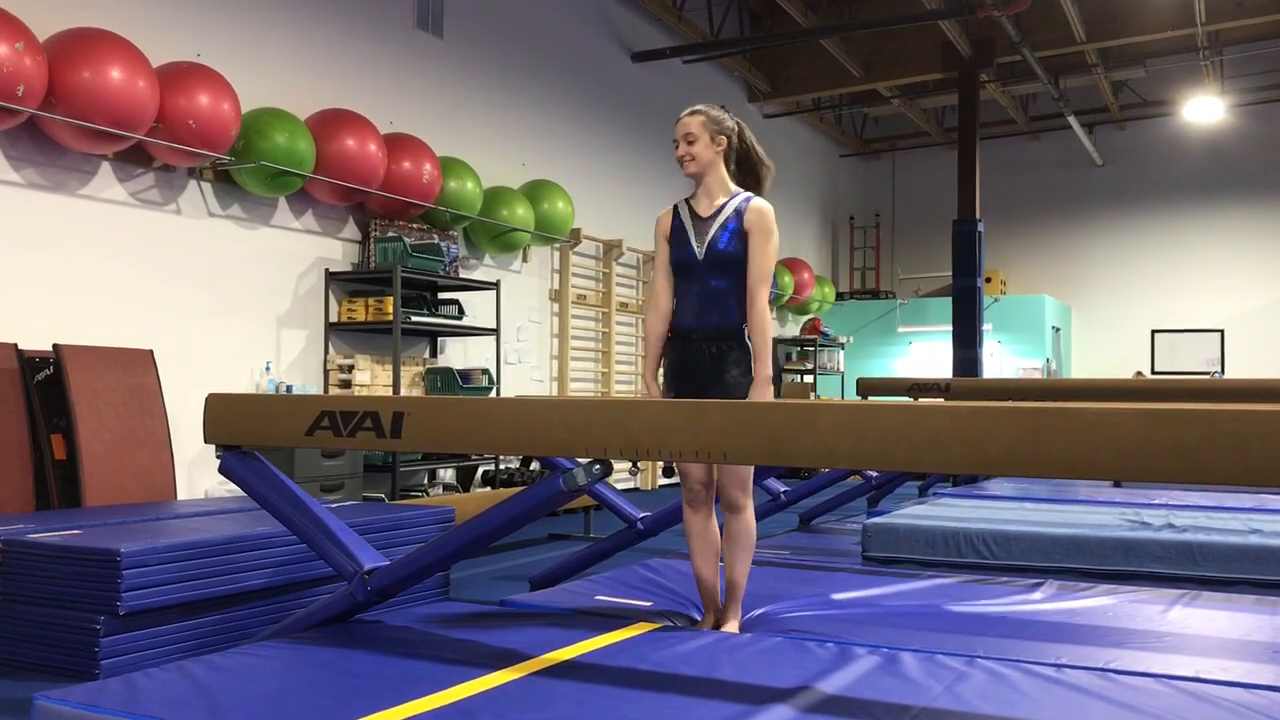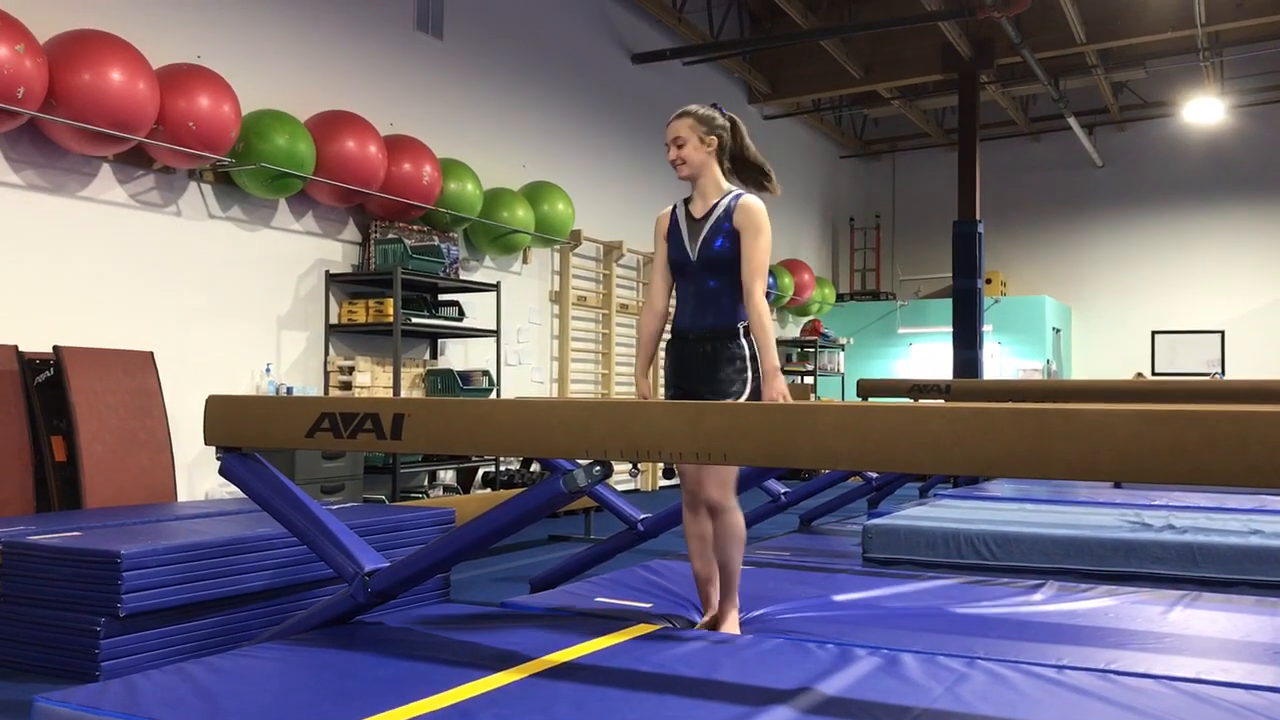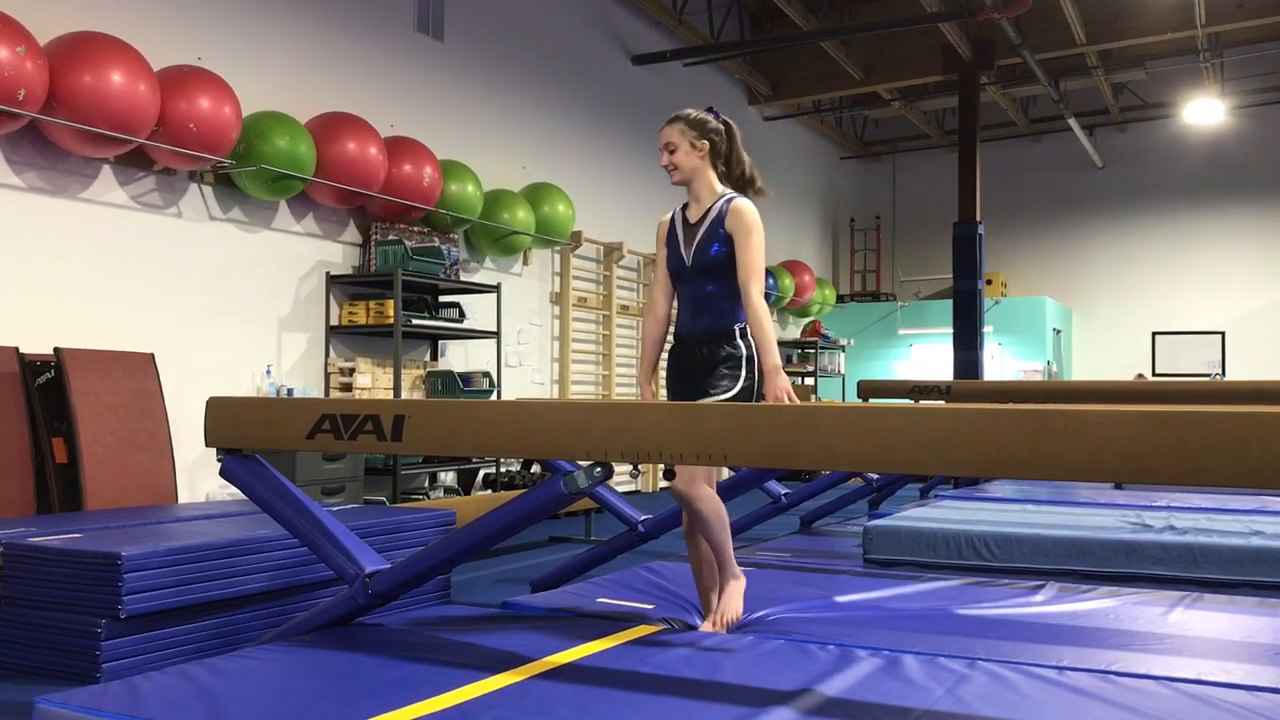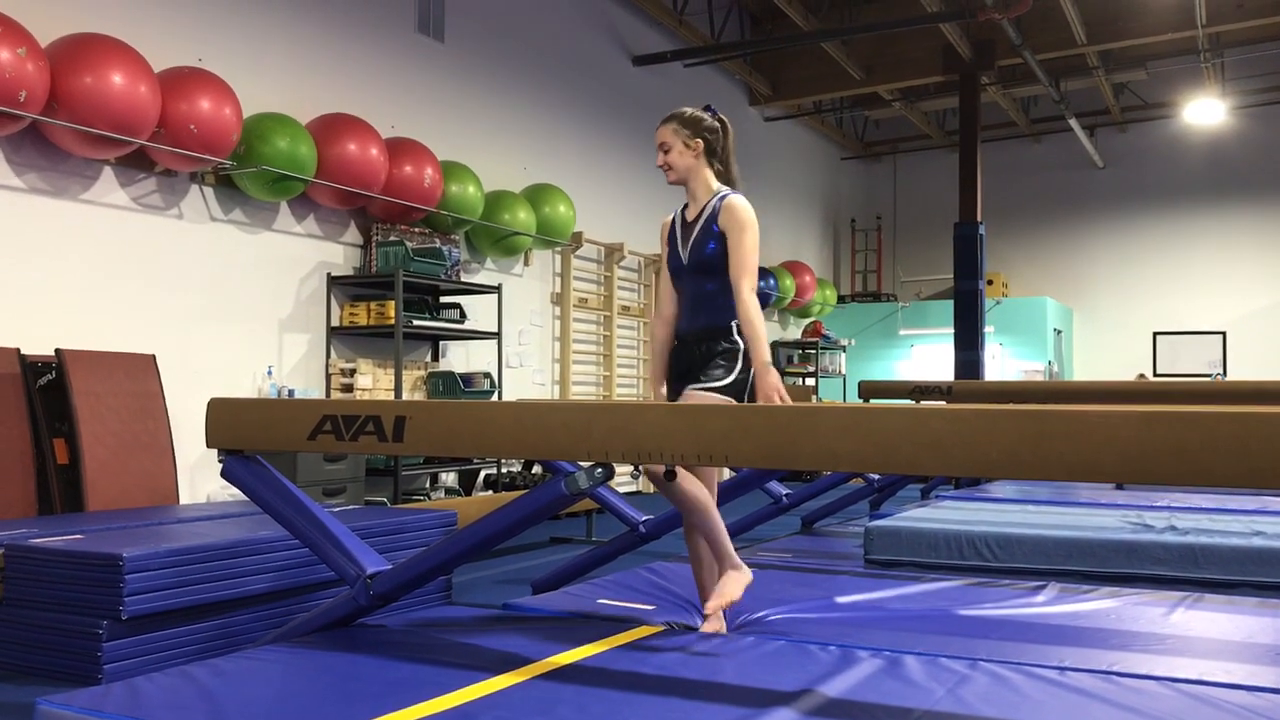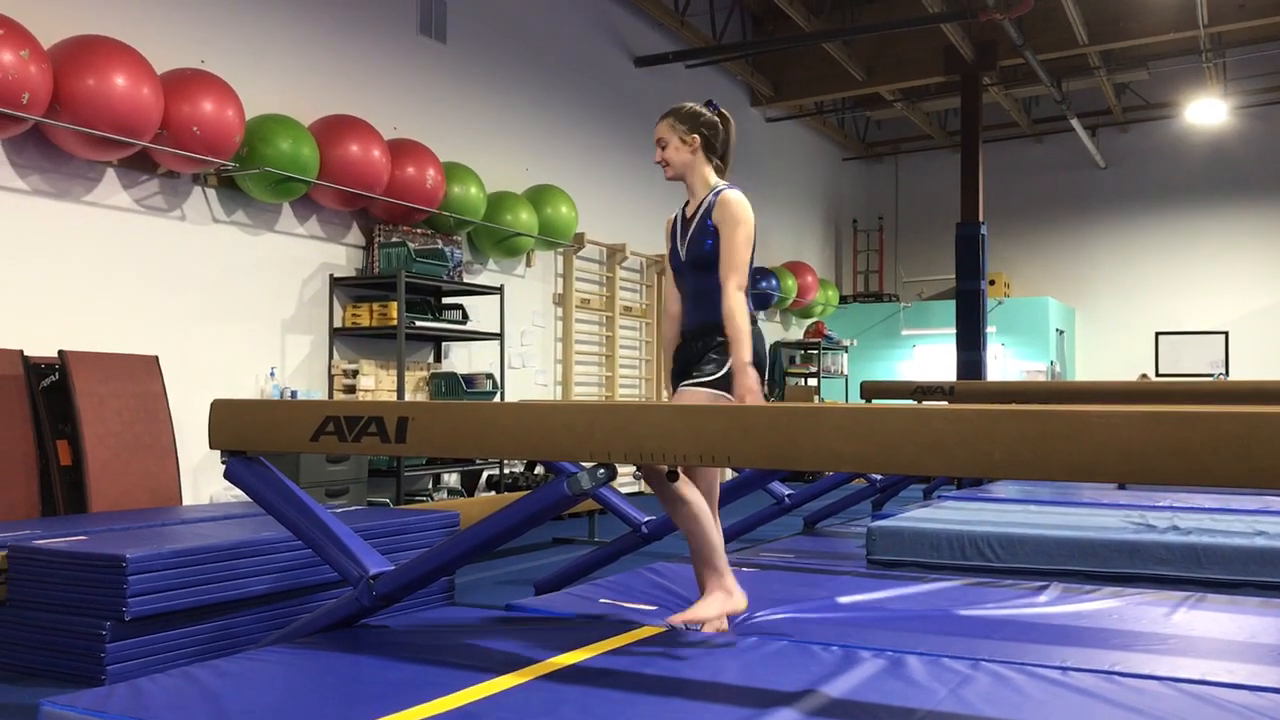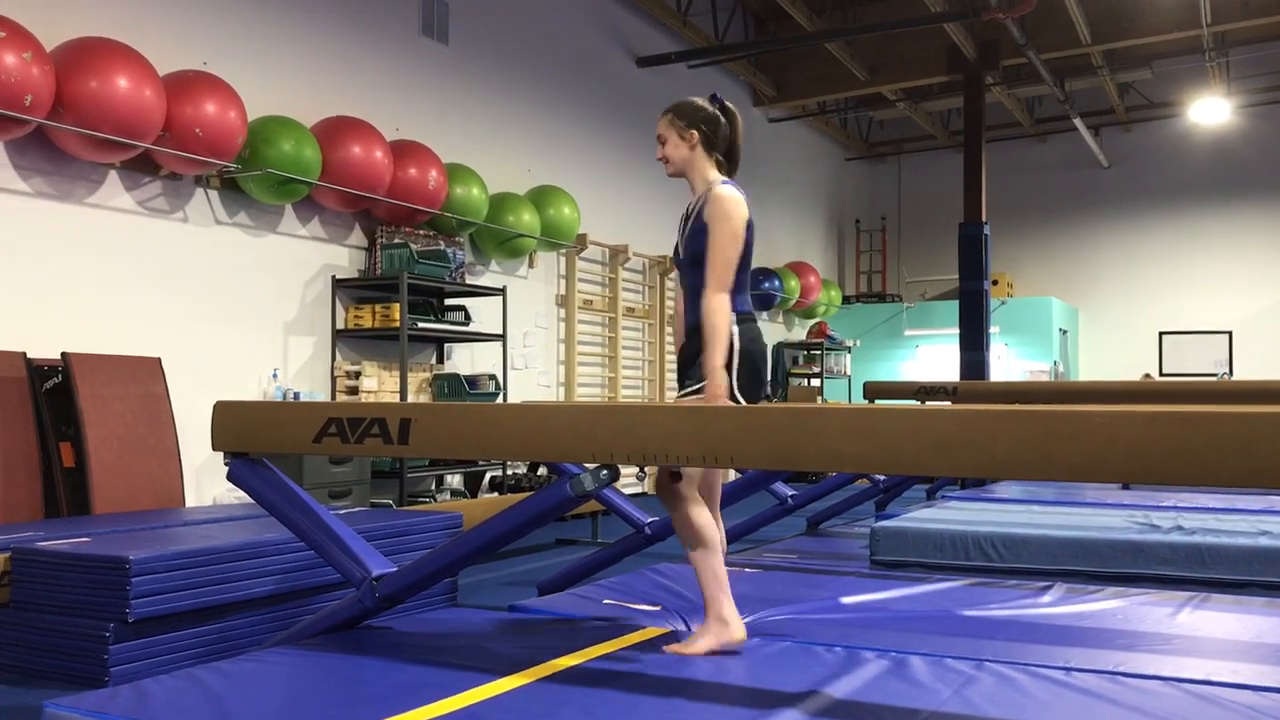
dt=0.1s
person 1, frame 1
left shoulder: (755, 212)
right shoulder: (671, 219)
left elbow: (758, 300)
right elbow: (660, 299)
left wrist: (763, 376)
right wrist: (651, 370)
left hip: (733, 355)
right hip: (683, 356)
left knee: (734, 494)
right knee: (694, 492)
left ankle: (733, 609)
right ankle: (710, 607)
person 1, frame 2
left shoulder: (747, 209)
right shoulder: (669, 220)
left elbow: (754, 296)
right elbow: (657, 299)
left wrist: (772, 370)
right wrist: (642, 369)
left hip: (730, 355)
right hip: (682, 355)
left knee: (718, 493)
right knee: (692, 495)
left ankle: (731, 606)
right ankle: (708, 606)
person 1, frame 3
left shoulder: (740, 212)
right shoulder: (669, 225)
left elbow: (752, 295)
right elbow: (659, 306)
left wrist: (773, 367)
right wrist: (646, 376)
left hip: (730, 355)
right hip: (685, 358)
left knee: (690, 482)
right knee: (693, 492)
left ankle: (731, 576)
right ankle: (711, 609)
person 1, frame 4
left shoulder: (734, 209)
right shoulder: (672, 225)
left elbow: (745, 292)
left wrist: (764, 364)
right wrist: (658, 377)
left hip: (727, 351)
right hip: (686, 355)
left knee: (660, 459)
right knee: (697, 488)
left ankle: (731, 565)
right ankle: (711, 612)
person 1, frame 5
left shoulder: (730, 203)
right shoulder: (680, 216)
left elbow: (733, 291)
left wrist: (745, 364)
right wrist: (672, 374)
left hip: (724, 354)
right hip: (693, 355)
left knee: (658, 462)
right knee: (699, 493)
left ankle: (723, 583)
right ankle: (711, 592)
person 1, frame 6
left shoulder: (725, 198)
right shoulder: (694, 209)
left elbow: (716, 293)
left wrist: (715, 370)
right wrist: (690, 371)
left hip: (726, 355)
right hip: (700, 355)
left knee: (675, 481)
right knee: (698, 492)
left ankle: (723, 617)
right ankle: (716, 616)
